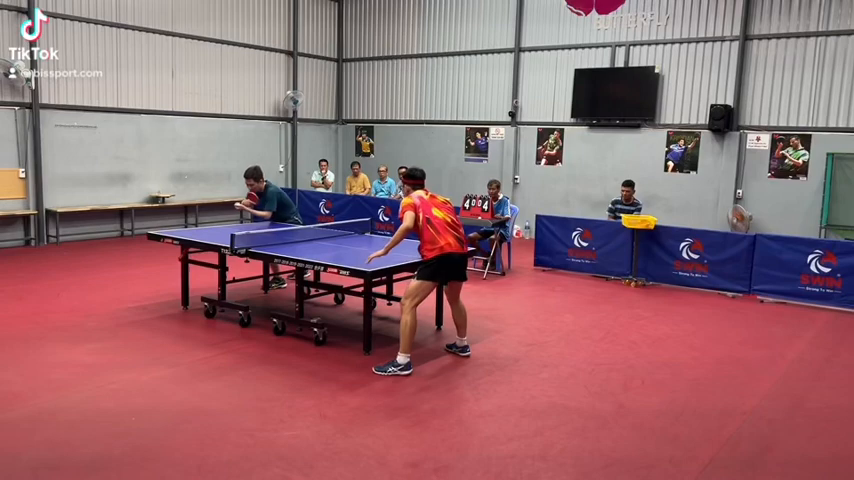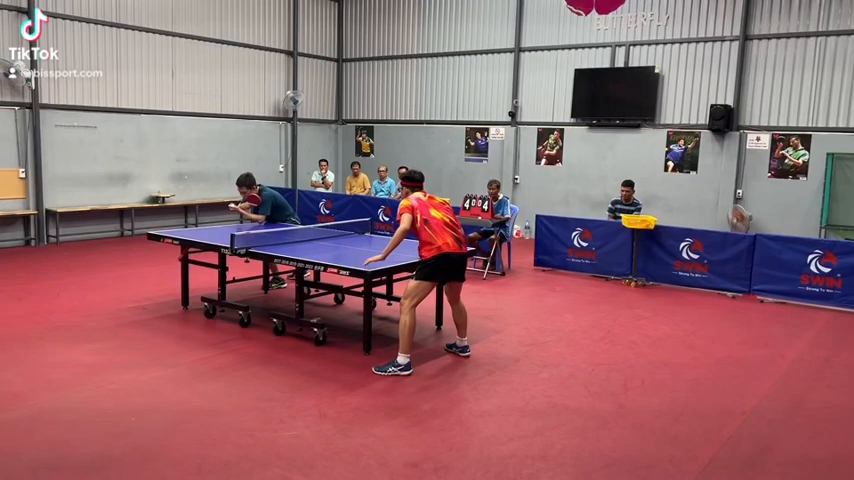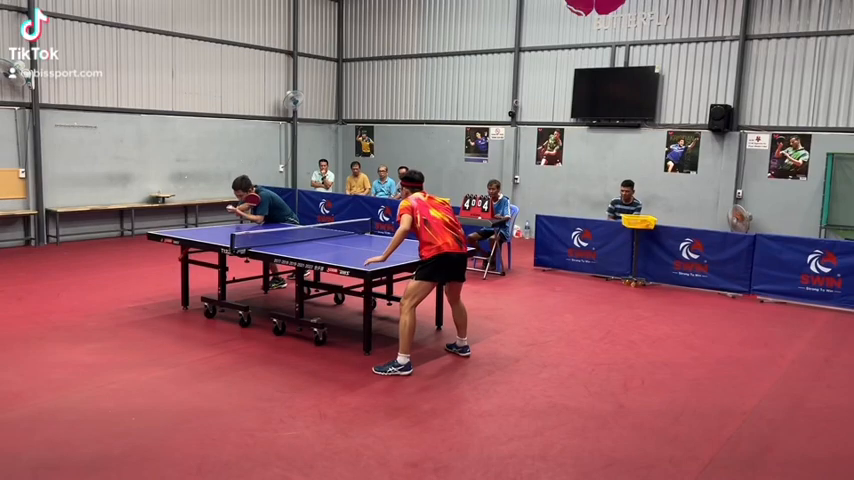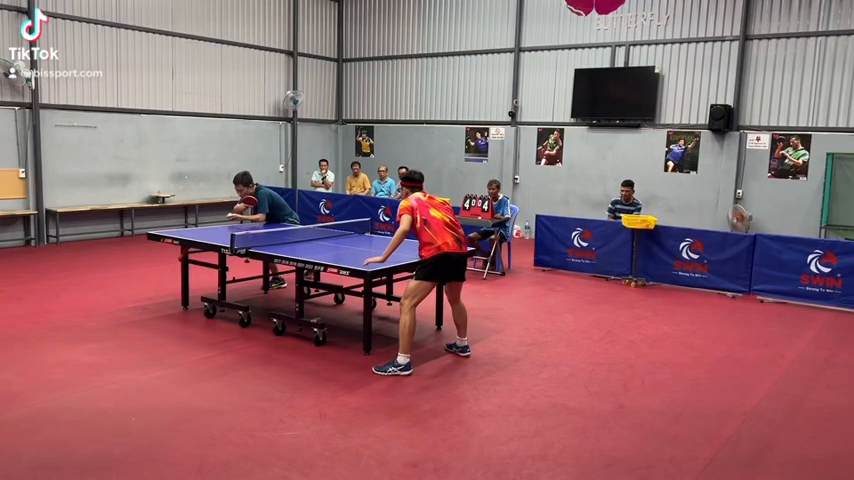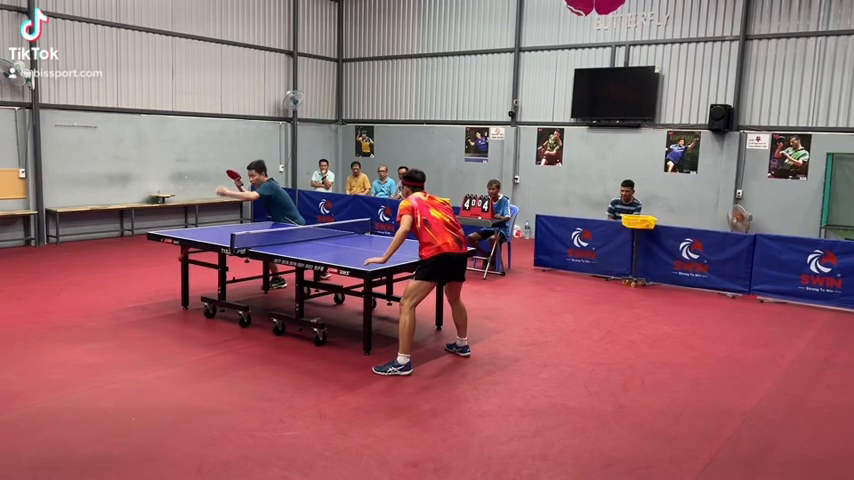
dt=0.3s
person 1, frame 1
left shoulder: (410, 200)
right shoulder: (442, 200)
left elbow: (408, 226)
left wrist: (385, 250)
left hip: (438, 256)
right hip: (460, 252)
left knee: (408, 304)
right knee: (454, 298)
left ankle: (403, 361)
right ankle: (462, 344)
person 1, frame 2
left shoulder: (408, 202)
right shoulder: (441, 201)
left elbow: (405, 227)
right elbow: (456, 228)
left wrist: (383, 255)
left hip: (437, 256)
right hip: (459, 253)
left knee: (407, 304)
right knee: (454, 299)
left ankle: (403, 362)
right ankle: (462, 345)
person 1, frame 3
left shoulder: (408, 203)
right shoulder: (441, 201)
left elbow: (405, 228)
left wrist: (384, 256)
left hip: (438, 256)
right hip: (460, 252)
left knee: (407, 304)
right knee: (454, 299)
left ankle: (403, 362)
right ankle: (462, 345)
person 1, frame 4
left shoulder: (408, 203)
right shoulder: (441, 201)
left elbow: (404, 229)
left wrist: (383, 257)
left hip: (438, 256)
right hip: (460, 252)
left knee: (407, 304)
right knee: (454, 299)
left ankle: (403, 362)
right ankle: (462, 344)
person 1, frame 5
left shoulder: (408, 203)
right shoulder: (441, 201)
left elbow: (405, 229)
left wrist: (384, 258)
left hip: (437, 256)
right hip: (459, 253)
left knee: (407, 304)
right knee: (454, 299)
left ankle: (403, 362)
right ankle: (462, 345)
person 2, frame 1
left shoulder: (272, 191)
right shoulder: (256, 190)
left elbow: (267, 215)
right elbow: (244, 204)
left wrist: (246, 209)
right wrist: (247, 203)
left hip: (291, 222)
right hip: (279, 222)
left ankle: (278, 279)
person 2, frame 2
left shoulder: (266, 195)
right shoulder: (253, 194)
left elbow: (260, 219)
right elbow: (240, 208)
left wrist: (240, 210)
right wrist: (249, 203)
left hip: (289, 223)
right hip: (277, 223)
left ankle: (277, 279)
person 2, frame 3
left shoulder: (263, 195)
left elbow: (259, 219)
right elbow: (238, 211)
left wrist: (238, 211)
right wrist: (248, 204)
left hip: (288, 223)
right hip: (275, 223)
left ankle: (277, 279)
person 2, frame 4
left shoulder: (262, 194)
right shoulder: (251, 194)
left elbow: (261, 218)
right elbow: (237, 210)
left wrist: (239, 217)
right wrist: (243, 205)
left hip: (290, 223)
right hip: (279, 222)
left ankle: (277, 279)
person 2, frame 5
left shoulder: (268, 186)
right shoulder: (265, 185)
left elbow: (251, 196)
right elbow: (250, 196)
left wrist: (227, 193)
right wrist: (240, 187)
left hip: (293, 225)
right hip: (293, 224)
left ankle: (277, 279)
